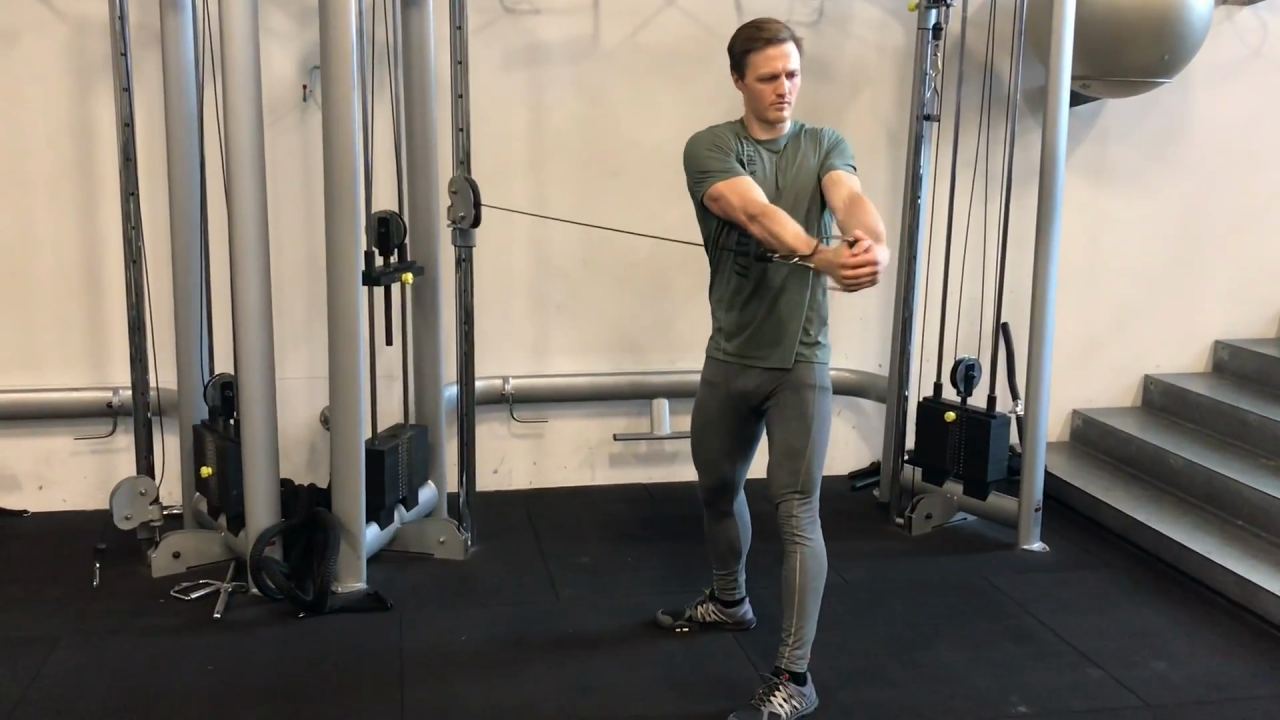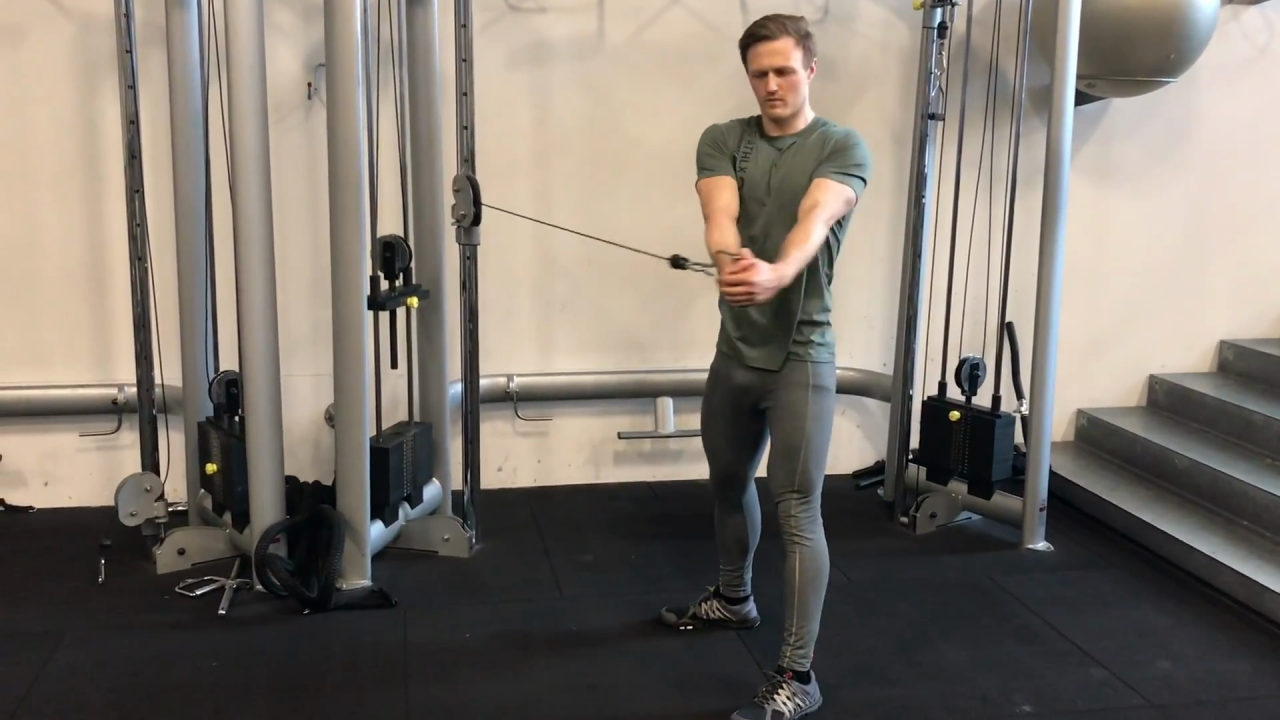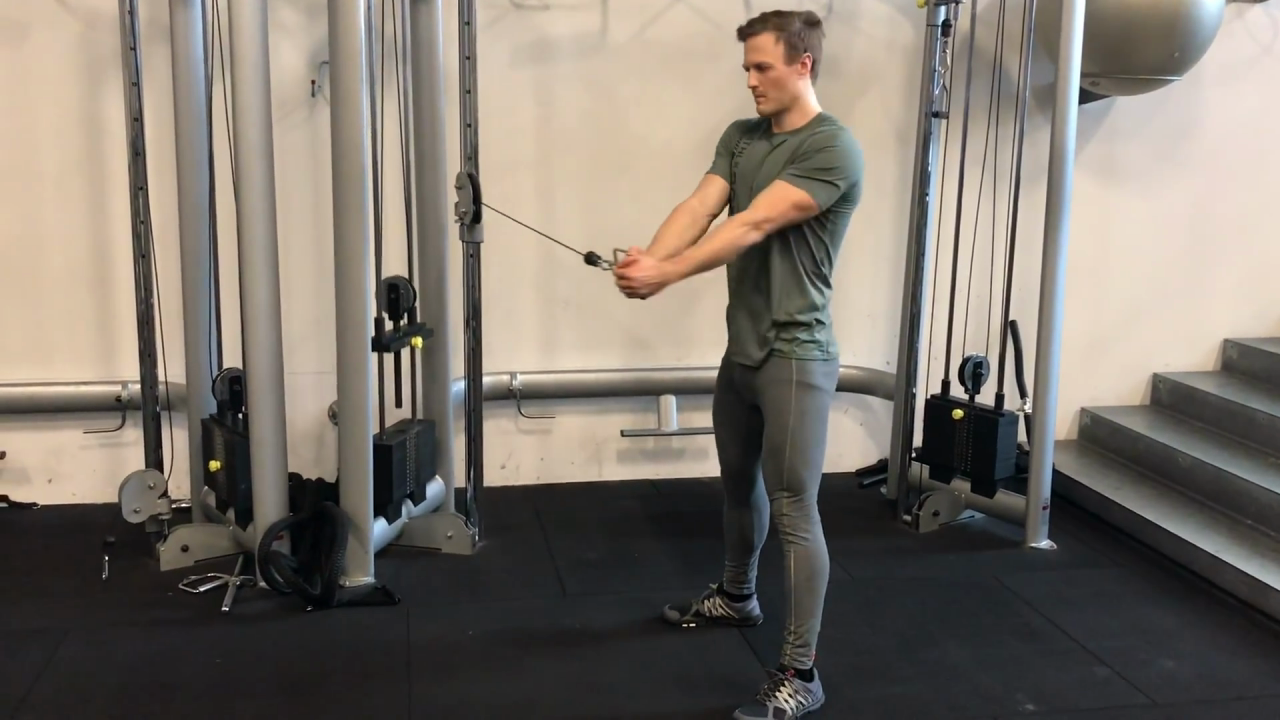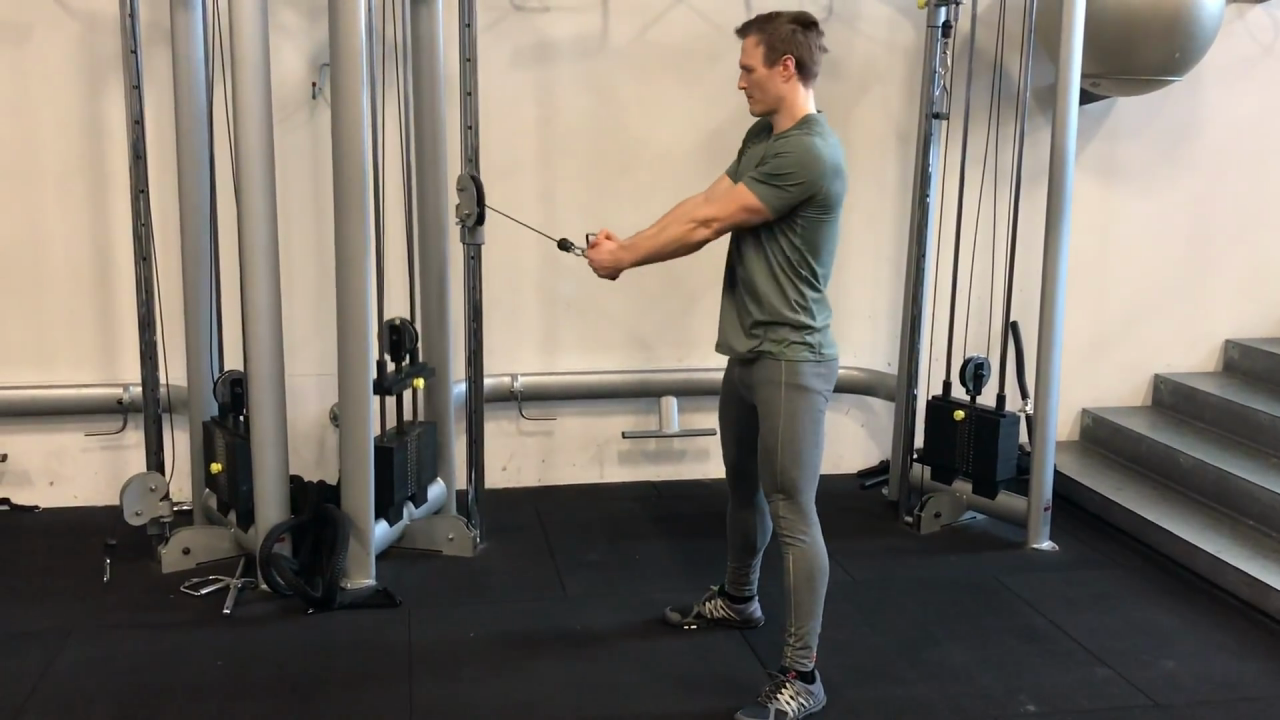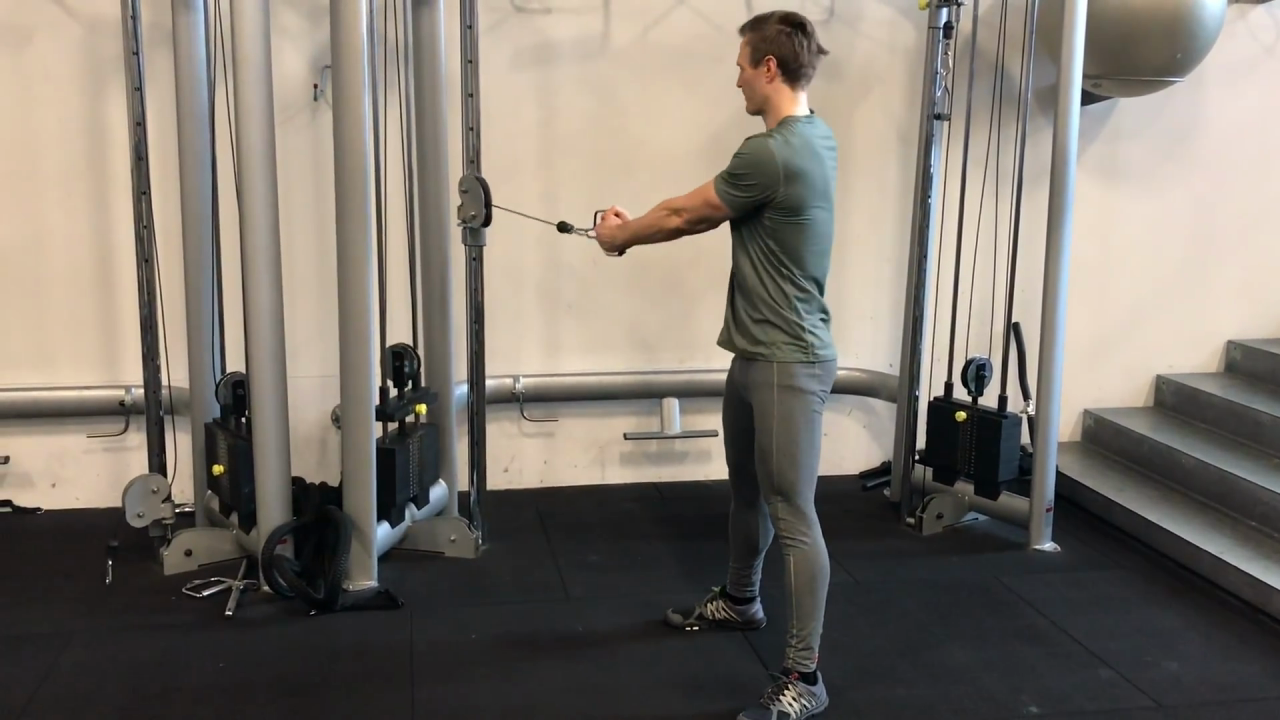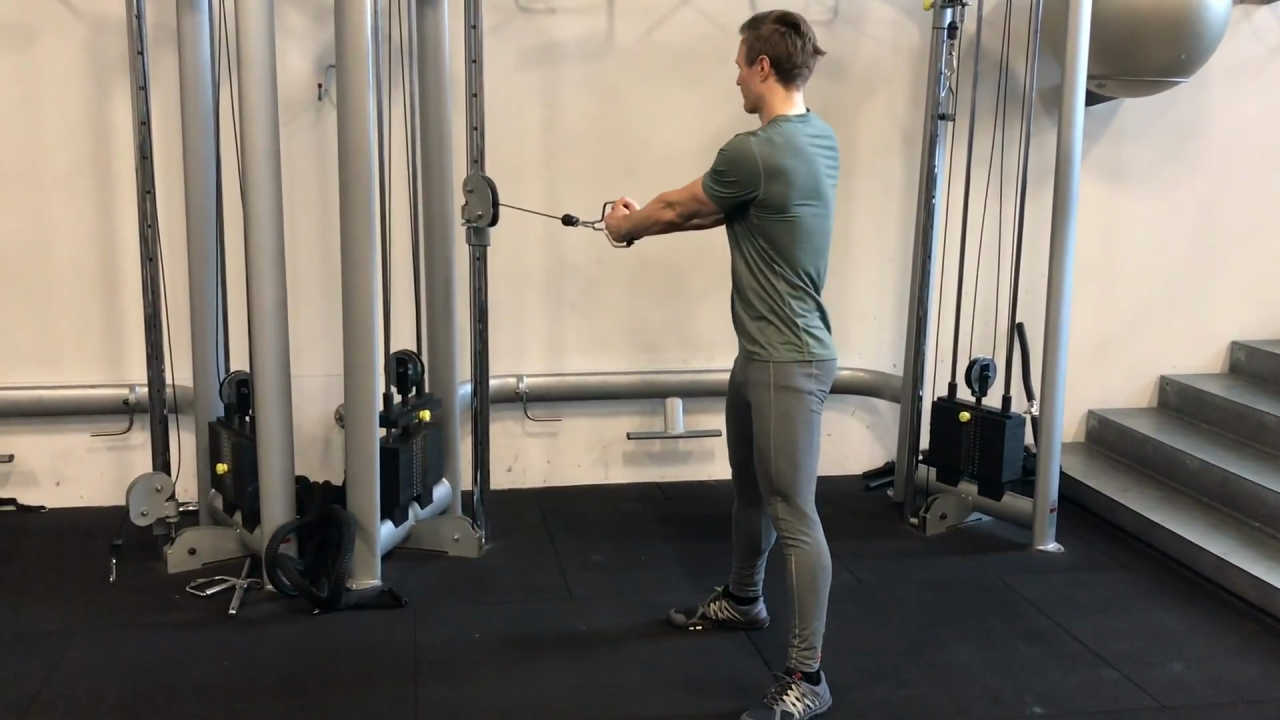
dt=0.4s
person 1, frame 1
left shoulder: (826, 146)
right shoulder: (709, 148)
left elbow: (852, 202)
right elbow: (759, 215)
left wrist: (873, 246)
right wrist: (824, 257)
left hip: (799, 358)
right hip: (730, 356)
left knee: (796, 513)
right knee: (717, 490)
right ankle: (727, 600)
person 1, frame 2
left shoulder: (843, 148)
right shoulder: (722, 140)
left elbow: (814, 222)
right elbow: (721, 214)
left wrist: (774, 274)
right wrist: (733, 263)
left hip: (799, 358)
right hip: (734, 351)
left knee: (797, 512)
right knee: (728, 485)
right ankle: (732, 598)
person 1, frame 3
left shoulder: (834, 148)
right shoulder: (741, 137)
left elbow: (752, 228)
right elbow: (699, 207)
left wrist: (666, 275)
right wrist: (648, 257)
left hip: (794, 358)
right hip: (741, 348)
left knee: (793, 510)
right knee: (739, 485)
right ankle: (736, 595)
person 1, frame 4
left shoulder: (807, 153)
right shoulder: (763, 138)
left elbow: (707, 226)
right elbow: (701, 202)
left wrist: (623, 257)
right wrist: (627, 243)
left hip: (791, 361)
right hip: (749, 352)
left knee: (792, 514)
right knee: (743, 488)
right ankle: (737, 598)
person 1, frame 5
left shoulder: (771, 153)
right shoulder: (807, 136)
left elbow: (687, 213)
right elbow: (709, 212)
left wrist: (621, 236)
right wrist: (634, 224)
left hip: (788, 363)
right hip: (756, 353)
left knee: (793, 516)
right knee: (747, 489)
right ankle: (739, 600)
person 1, frame 6
left shoulder: (755, 152)
right shoulder: (815, 137)
left elbow: (679, 208)
left wrist: (627, 226)
right wrist: (643, 216)
left hip: (787, 364)
right hip: (761, 354)
left knee: (793, 514)
right knee: (749, 488)
right ankle: (741, 599)
